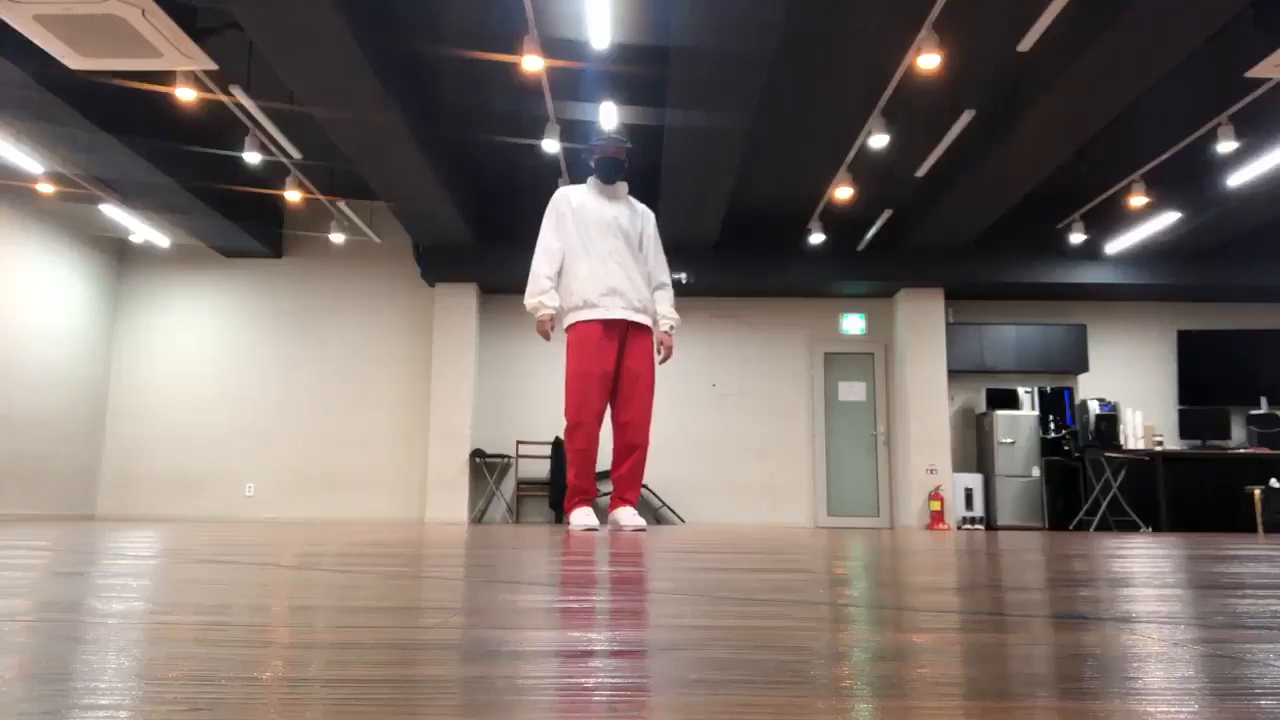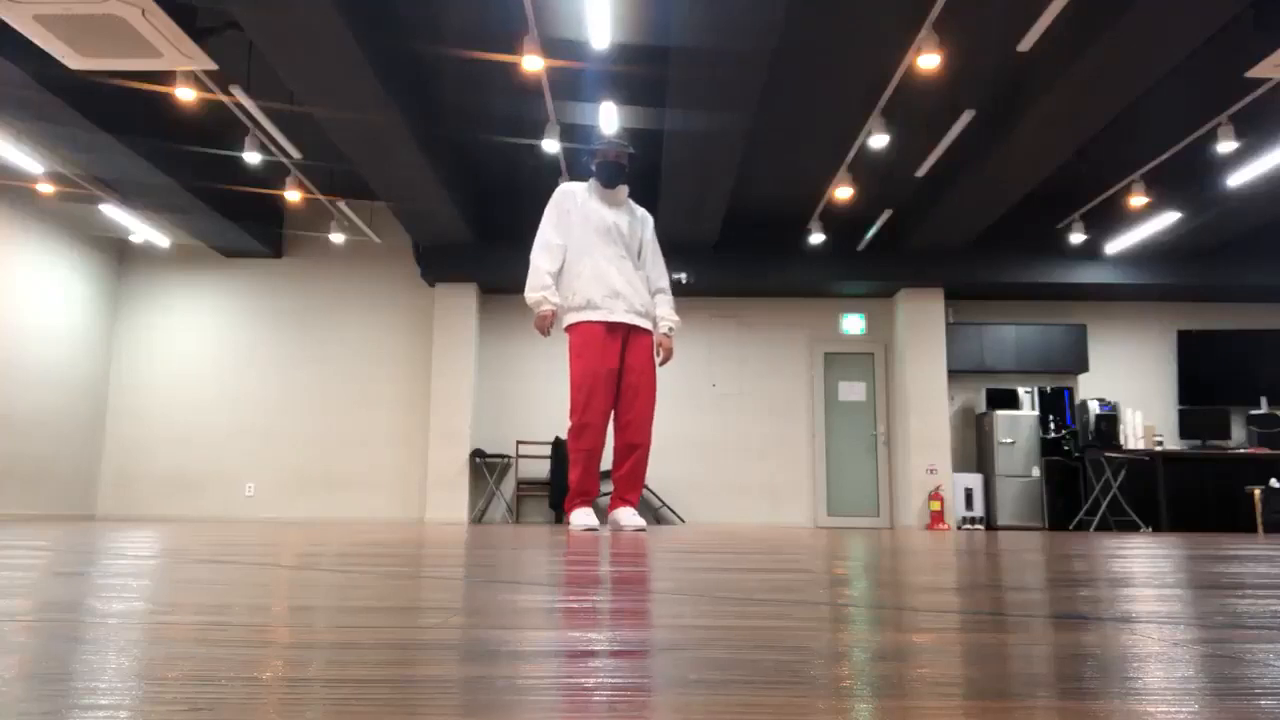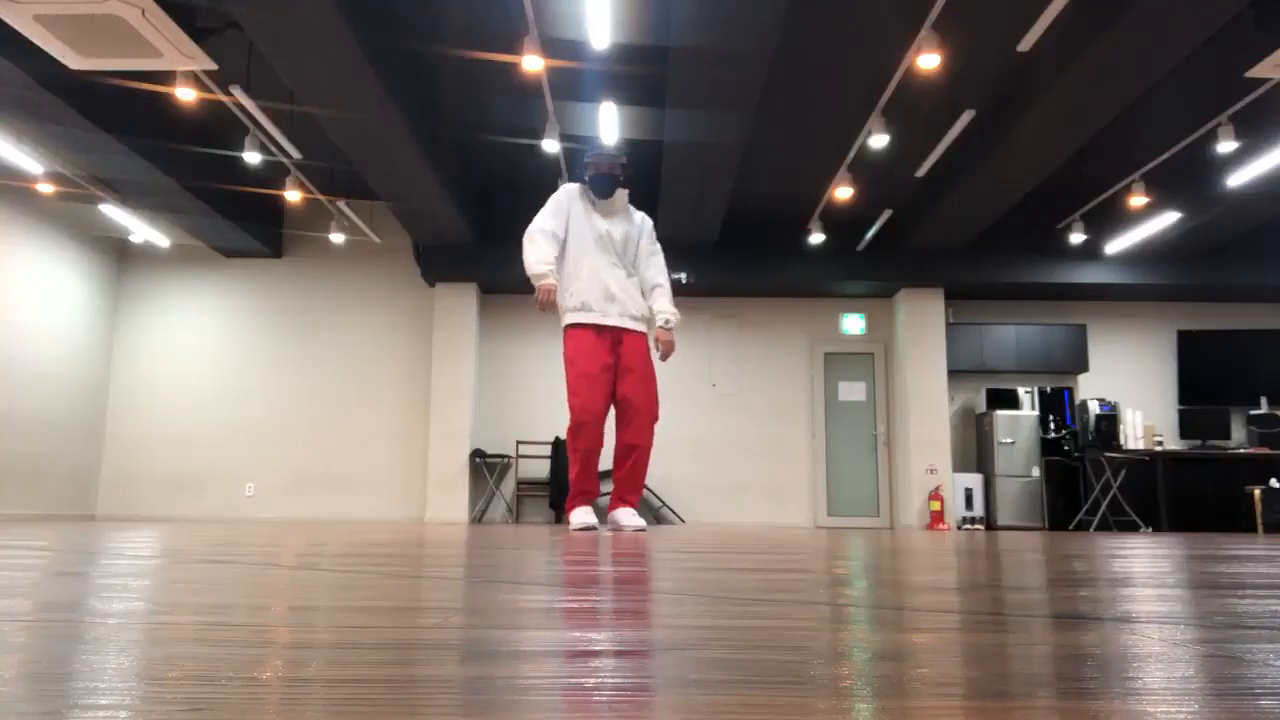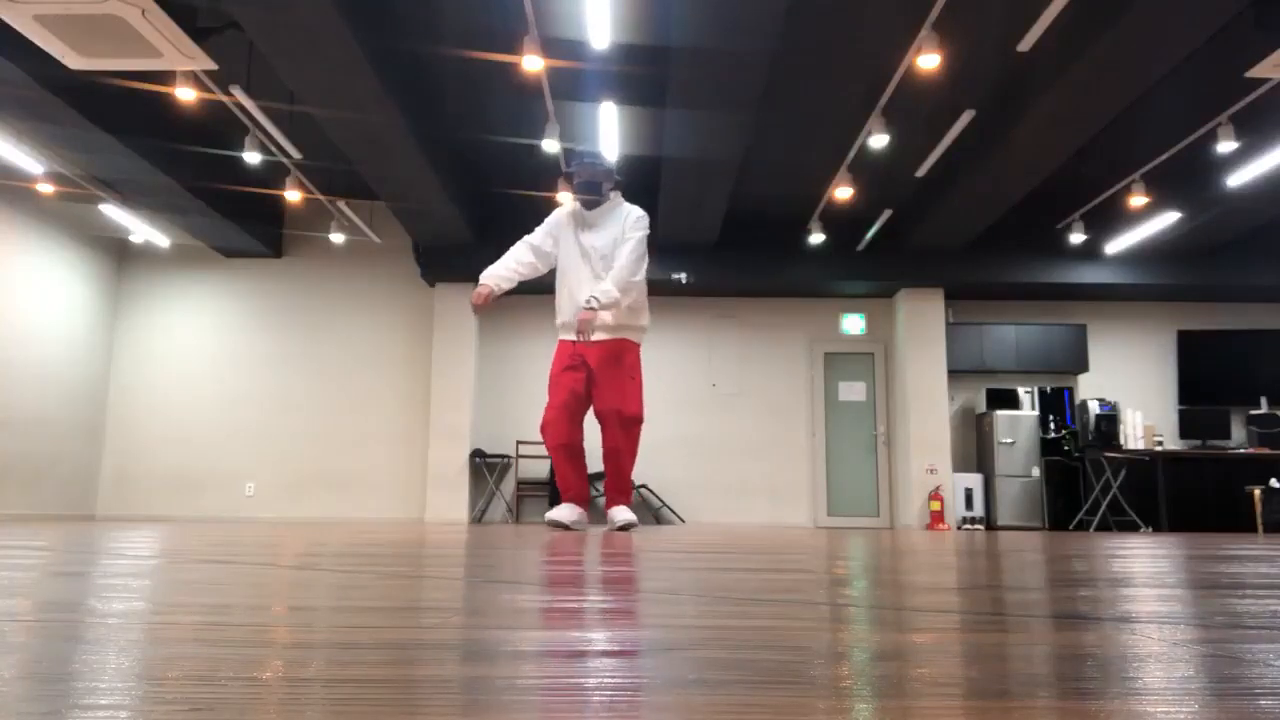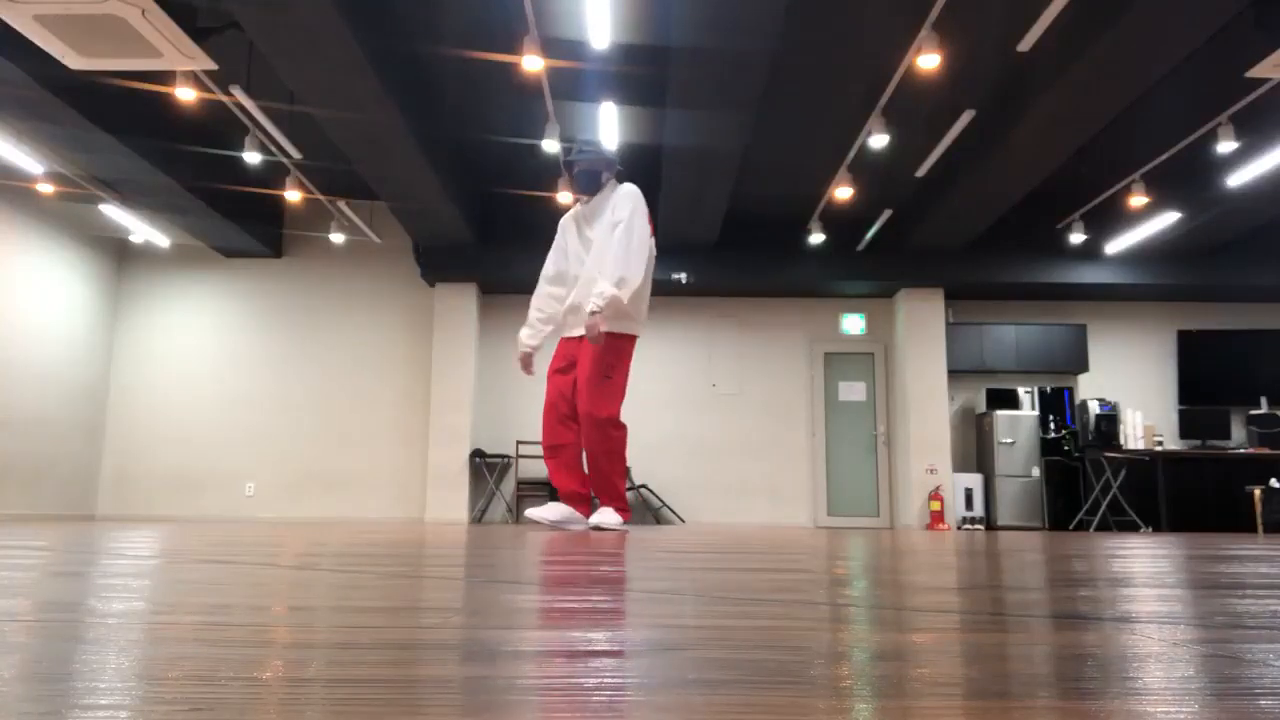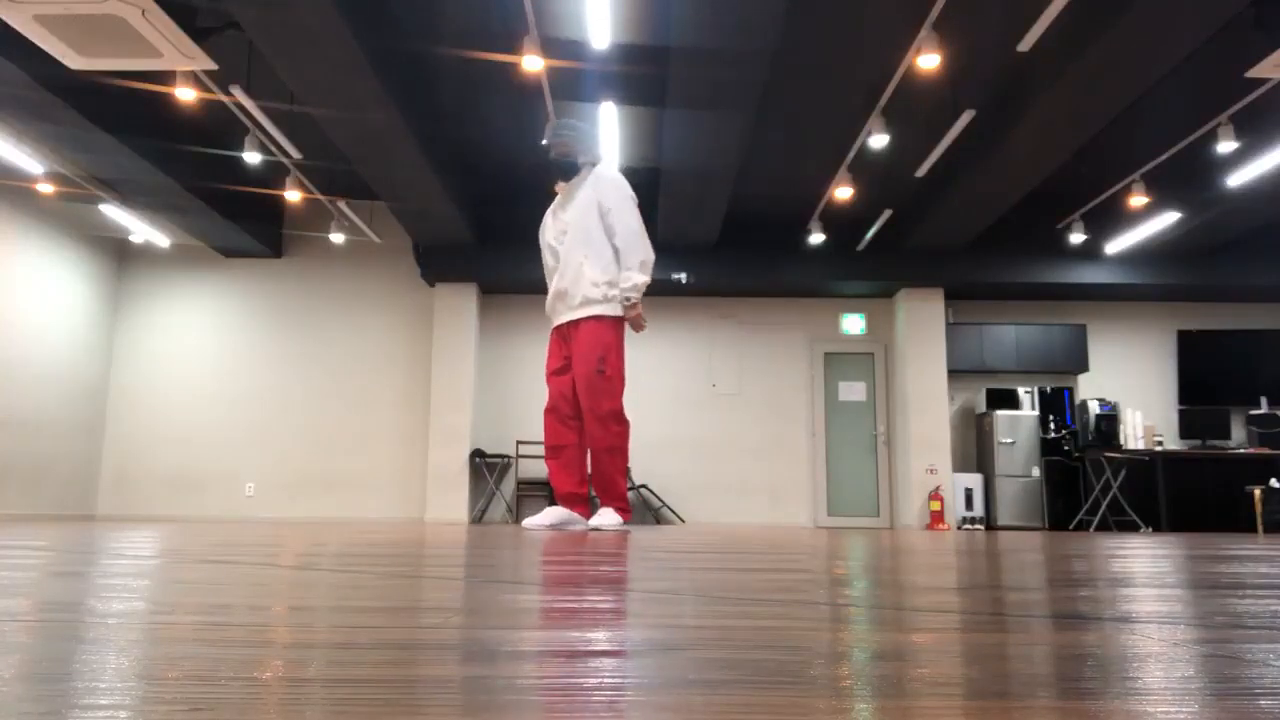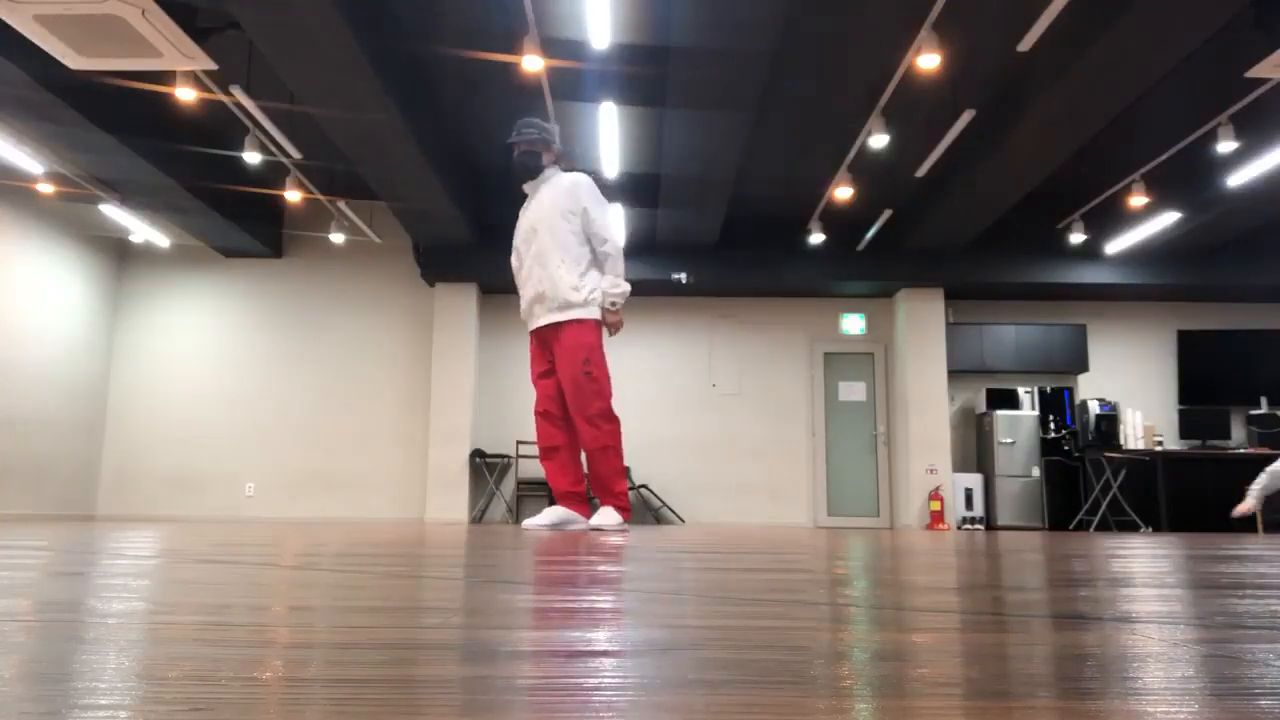
dt=0.7s
person 1, frame 1
left shoulder: (642, 214)
right shoulder: (567, 199)
left elbow: (658, 272)
right elbow: (548, 253)
left wrist: (665, 322)
right wrist: (544, 303)
left hip: (637, 321)
right hip: (588, 317)
left knee: (635, 417)
right knee: (583, 414)
left ankle: (624, 504)
right ankle: (580, 504)
person 1, frame 2
left shoulder: (641, 217)
right shoulder: (569, 196)
left elbow: (656, 274)
right elbow: (547, 248)
left wrist: (665, 325)
right wrist: (544, 298)
left hip: (638, 322)
right hip: (589, 317)
left knee: (638, 416)
right knee: (589, 411)
left ankle: (624, 503)
right ankle: (580, 503)
person 1, frame 3
left shoulder: (640, 221)
right shoulder: (569, 198)
left elbow: (655, 273)
right elbow: (540, 234)
left wrist: (664, 320)
right wrist: (545, 274)
left hip: (633, 327)
right hip: (584, 323)
left knee: (641, 413)
right knee: (587, 412)
left ankle: (624, 504)
right ankle: (581, 503)
person 1, frame 4
left shoulder: (632, 217)
right shoulder: (563, 217)
left elbow: (627, 268)
right elbow: (530, 251)
left wrist: (594, 303)
right wrist: (492, 279)
left hip: (617, 334)
right hip: (571, 337)
left knee: (621, 415)
right knee: (559, 419)
left ankle: (618, 501)
right ankle: (574, 501)
person 1, frame 5
left shoulder: (627, 197)
right shoulder: (569, 221)
left elbow: (625, 260)
right elbow: (551, 283)
left wrist: (599, 307)
right wrist: (530, 337)
left hip: (611, 327)
right hip: (571, 330)
left knee: (597, 414)
right knee: (558, 415)
left ankle: (613, 506)
right ankle: (573, 503)
person 1, frame 6
left shoulder: (605, 181)
right shoulder: (554, 210)
left elbow: (631, 238)
left wrist: (631, 296)
right wrist: (558, 311)
left hip: (599, 311)
right hip: (563, 318)
left knee: (601, 409)
right knee: (560, 412)
left ankle: (614, 506)
right ankle: (571, 504)
person 1, frame 7
left shoulder: (575, 186)
right shoulder: (527, 206)
left elbow: (608, 243)
left wrist: (612, 299)
right wrist: (532, 311)
left hip: (576, 314)
right hip: (540, 321)
left knee: (590, 408)
right knee: (550, 413)
left ankle: (613, 506)
right ankle: (570, 504)
